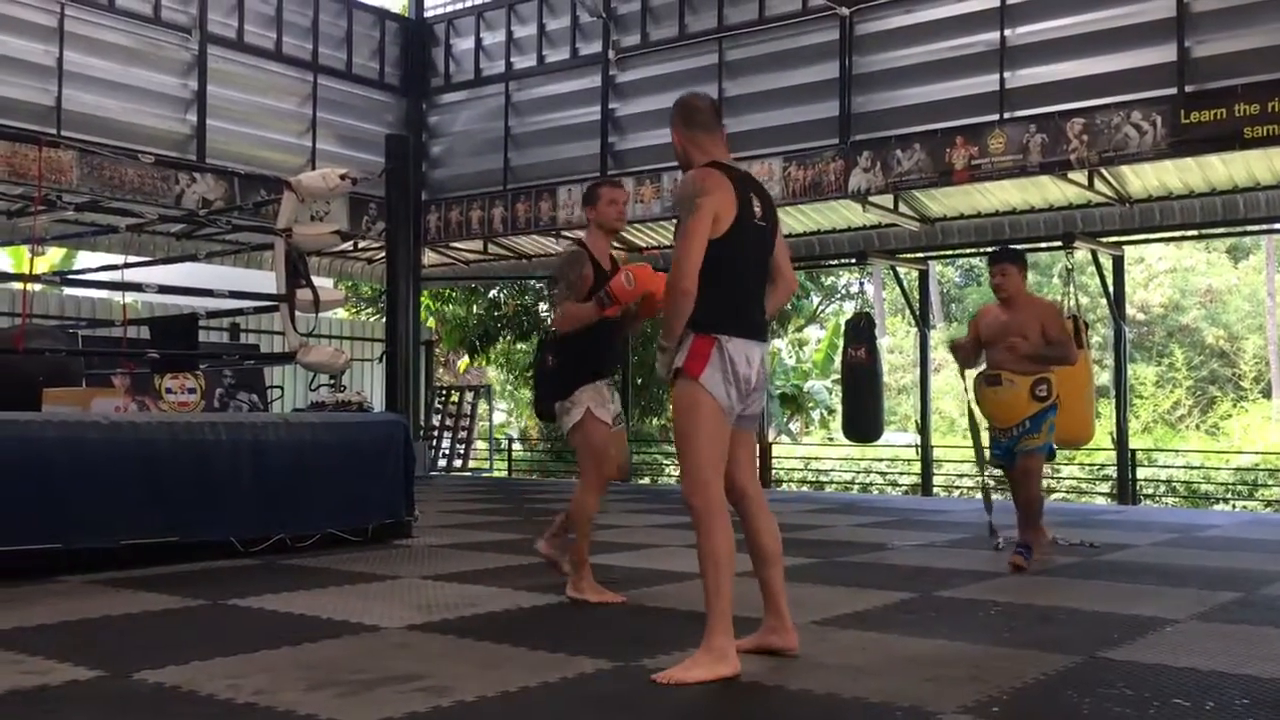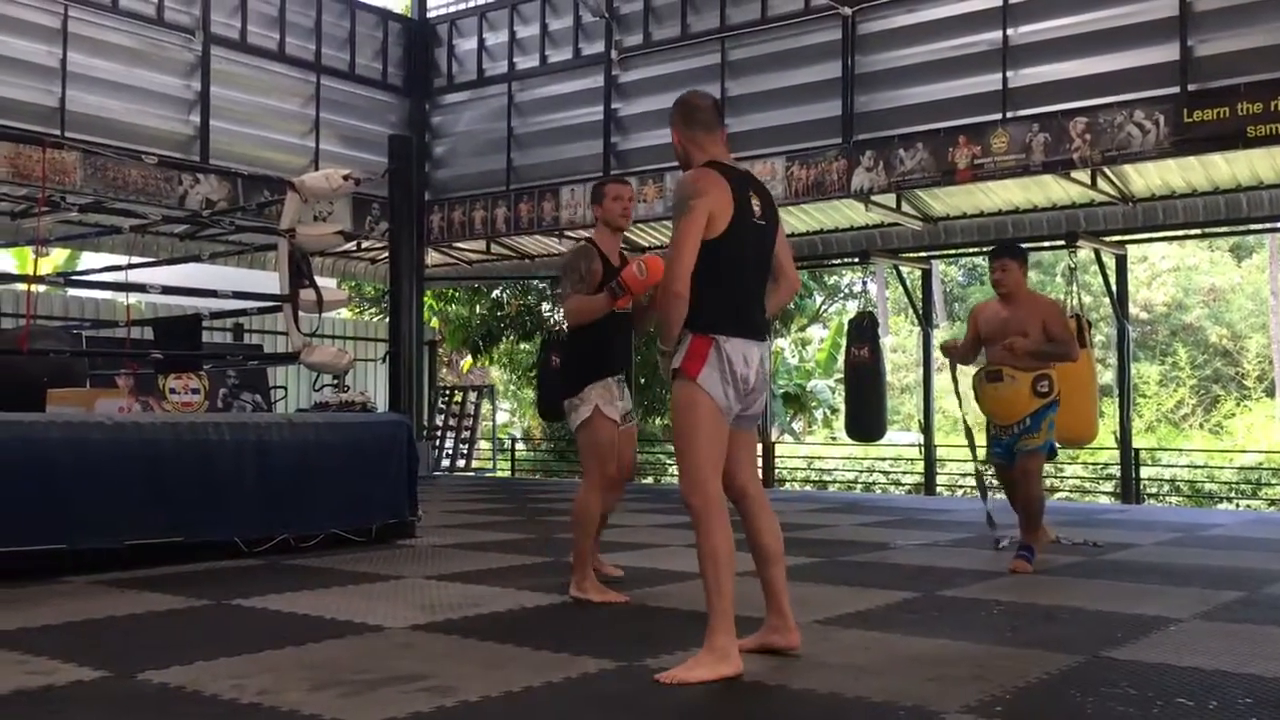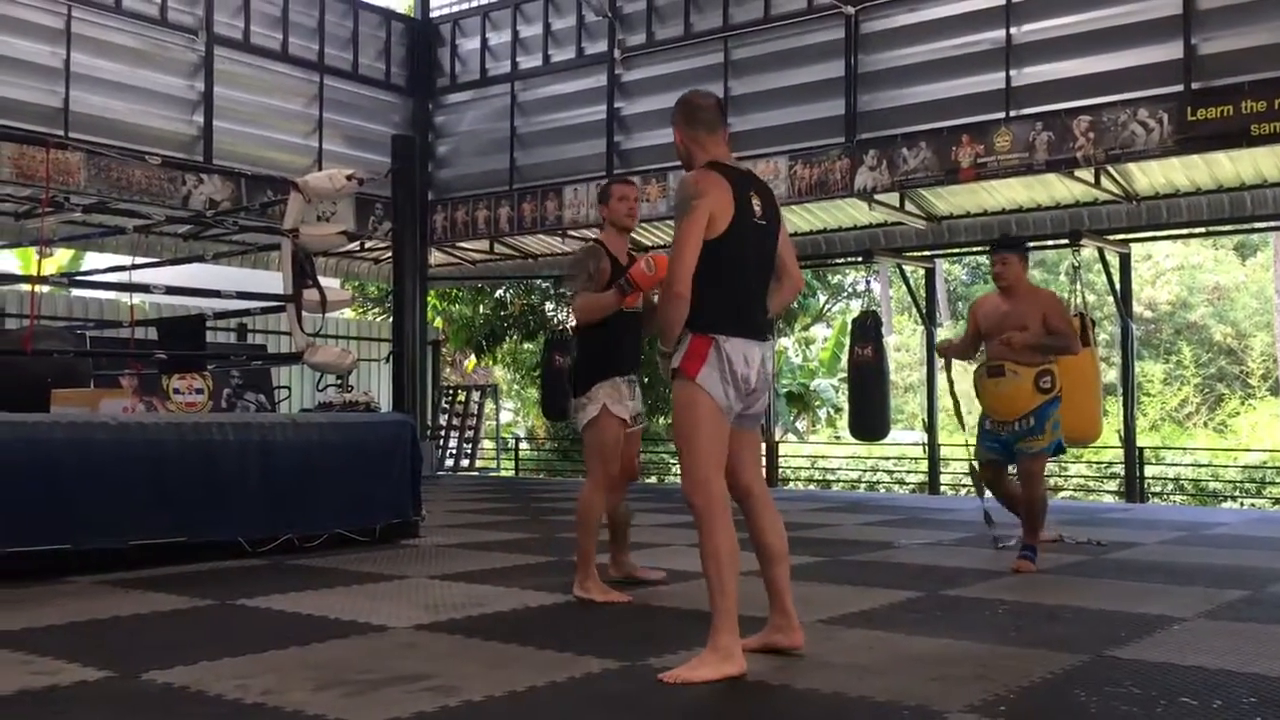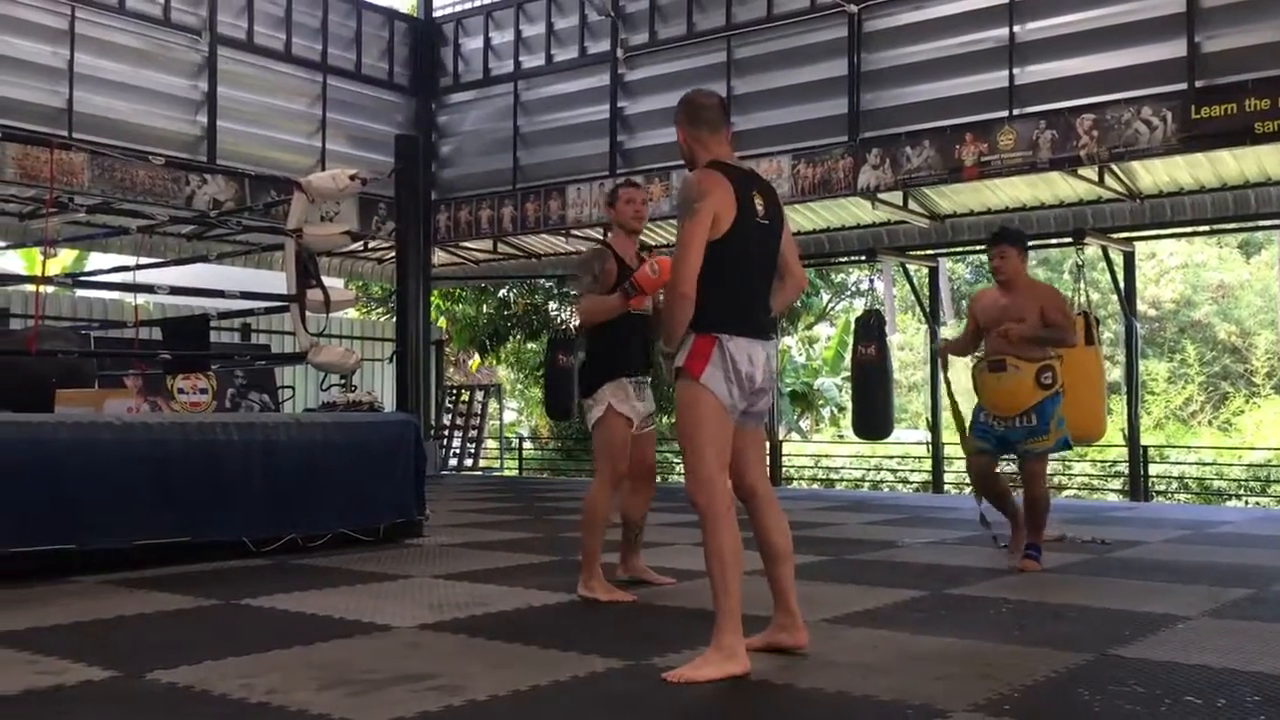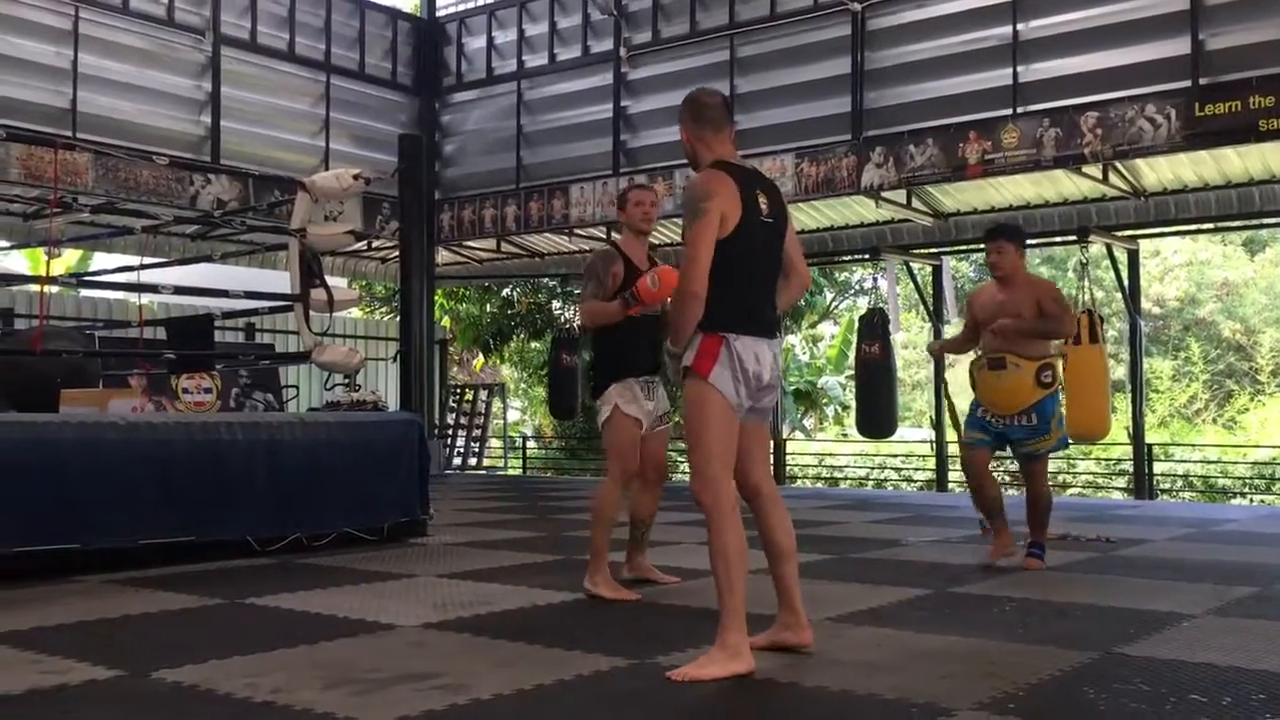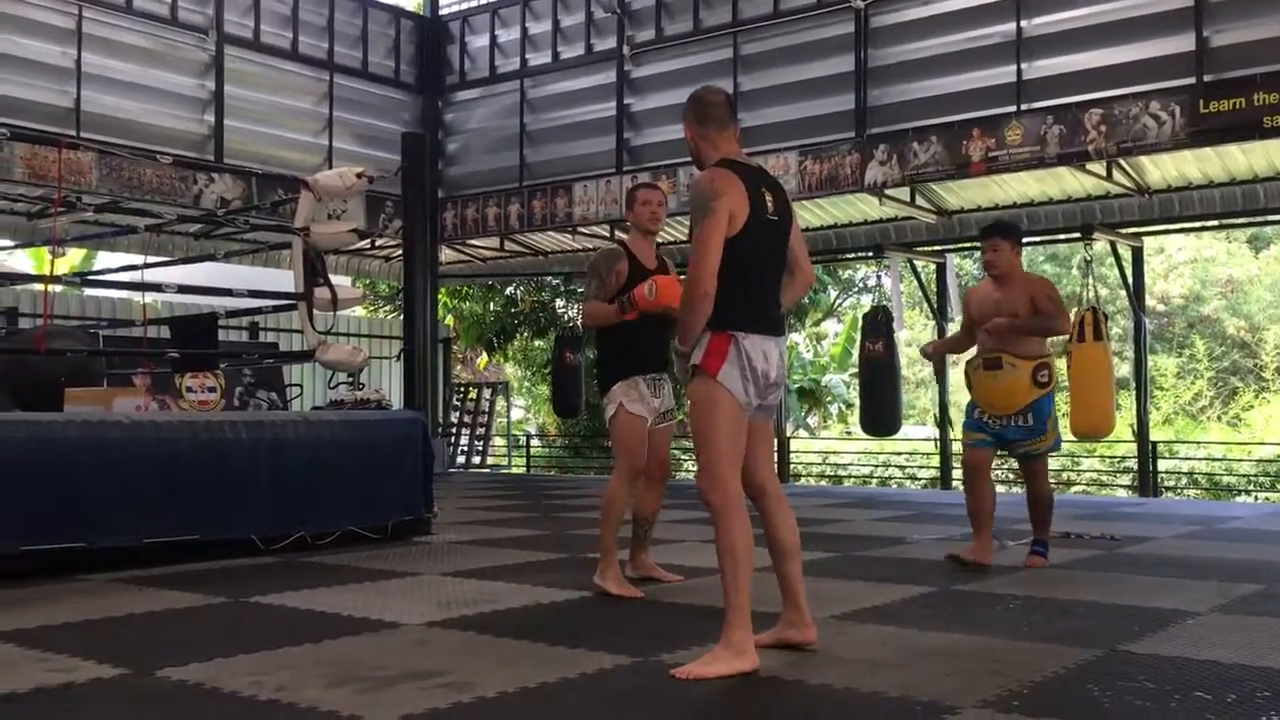
dt=0.1s
person 1, frame 1
left shoulder: (700, 184)
right shoulder: (756, 192)
left elbow: (683, 281)
right elbow: (785, 281)
left wrist: (667, 345)
left hip: (711, 350)
right hip: (751, 350)
left knee: (703, 495)
right knee: (744, 489)
left ankle: (719, 648)
right ankle: (777, 624)
person 1, frame 2
left shoulder: (698, 185)
right shoulder: (758, 192)
left elbow: (677, 284)
right elbow: (787, 280)
left wrist: (666, 345)
left hip: (710, 350)
right hip: (752, 352)
left knee: (703, 496)
right knee: (744, 489)
left ankle: (720, 648)
right ankle: (780, 623)
person 1, frame 3
left shoulder: (699, 185)
right shoulder: (760, 192)
left elbow: (678, 285)
right elbow: (790, 279)
left wrist: (667, 345)
left hip: (711, 349)
right hip: (755, 351)
left knee: (706, 495)
right knee: (749, 488)
left ankle: (725, 647)
right ankle: (784, 623)
person 1, frame 4
left shoulder: (701, 186)
right shoulder: (763, 191)
left elbow: (683, 285)
right elbow: (794, 278)
left wrist: (669, 346)
left hip: (714, 349)
right hip: (758, 351)
left knee: (709, 494)
right knee: (753, 486)
left ankle: (728, 647)
right ankle: (788, 622)
person 1, frame 5
left shoulder: (706, 186)
right shoulder: (766, 189)
left elbow: (694, 286)
right elbow: (798, 276)
left wrist: (676, 346)
left hip: (721, 348)
right hip: (763, 349)
left knee: (714, 493)
right knee: (757, 485)
left ankle: (732, 645)
right ankle: (792, 621)
person 1, frame 6
left shoulder: (713, 185)
right shoulder: (769, 187)
left elbow: (702, 284)
right elbow: (802, 272)
left wrist: (682, 346)
left hip: (727, 347)
right hip: (767, 346)
left knee: (722, 491)
right knee: (762, 484)
left ankle: (737, 643)
right ankle: (796, 618)
person 2, frame 1
left shoulder: (613, 263)
right shoulder: (575, 260)
right elbow: (562, 320)
right wrist: (609, 298)
left hip: (602, 382)
right hip: (579, 383)
left knee: (614, 469)
right knee: (597, 475)
left ankle: (554, 539)
right ankle: (580, 578)
person 2, frame 2
left shoulder: (623, 260)
right shoulder: (584, 256)
right elbow: (573, 313)
left wrist: (654, 301)
right wrist: (619, 288)
left hip: (615, 378)
right hip: (589, 380)
left knee: (622, 471)
right knee: (600, 475)
left ankle: (590, 552)
right ankle: (582, 578)
person 2, frame 3
left shoulder: (633, 259)
right shoulder: (592, 256)
right elbow: (582, 311)
right wrist: (629, 286)
left hip: (626, 378)
right hip: (598, 379)
left knee: (626, 473)
right knee: (604, 475)
left ankle: (620, 559)
right ankle: (586, 577)
person 2, frame 4
left shoulder: (645, 262)
right shoulder: (600, 258)
right elbow: (587, 313)
right wrist: (633, 290)
left hip: (639, 379)
right hip: (607, 380)
left knee: (643, 475)
right knee: (612, 474)
left ankle: (631, 561)
right ankle: (590, 577)
person 2, frame 5
left shoulder: (656, 264)
right shoulder: (606, 260)
right elbow: (588, 316)
right wrist: (633, 298)
left hip: (651, 380)
right hip: (617, 380)
left knee: (654, 473)
right knee: (623, 472)
left ankle: (636, 560)
right ankle: (597, 573)
person 2, frame 6
left shoulder: (666, 265)
right shoulder: (612, 258)
right elbow: (589, 315)
right wrist: (631, 303)
left hip: (660, 377)
right hip: (624, 377)
left knee: (658, 471)
right knee: (631, 467)
left ankle: (640, 559)
right ankle: (607, 567)
person 3, frame 1
left shoulder: (1045, 311)
right shoulder: (982, 316)
left elbow: (1070, 355)
right elbow: (970, 360)
left wrist: (1030, 349)
right wrist: (960, 350)
left hip: (1035, 405)
right hip: (999, 409)
left knee: (1028, 471)
right knee: (1015, 477)
left ankle: (1023, 546)
right ankle: (1037, 534)
person 3, frame 2
left shoulder: (1045, 307)
right shoulder: (981, 312)
left elbow: (1071, 351)
right elbow: (970, 352)
left wrist: (1030, 347)
right wrist: (953, 350)
left hip: (1035, 404)
right hip: (998, 407)
left knee: (1028, 472)
right knee: (1008, 478)
left ankle: (1026, 547)
right ankle: (1038, 529)
person 3, frame 3
left shoulder: (1046, 300)
right shoulder: (981, 306)
left elbow: (1073, 344)
right elbow: (969, 347)
left wrist: (1028, 340)
right wrist: (950, 348)
left hip: (1036, 400)
right hip: (996, 403)
left knee: (1031, 473)
right knee: (991, 474)
left ankle: (1029, 547)
right ankle: (1031, 524)
person 3, frame 4
left shoulder: (1044, 294)
right shoulder: (980, 300)
left elbow: (1070, 336)
right elbow: (970, 341)
left wrist: (1025, 333)
right wrist: (948, 347)
left hip: (1034, 397)
right hip: (992, 399)
left knee: (1033, 473)
right knee: (978, 468)
left ankle: (1032, 546)
right ankle: (1018, 524)
person 3, frame 5
left shoulder: (1041, 289)
right shoulder: (978, 296)
left elbow: (1067, 326)
right elbow: (969, 338)
left wrist: (1018, 325)
right wrist: (944, 346)
left hip: (1033, 395)
right hip: (990, 396)
left knee: (1034, 473)
right knee: (973, 463)
left ankle: (1036, 544)
right ankle: (1001, 535)
person 3, frame 6
left shoulder: (1037, 287)
right shoulder: (974, 295)
left elbow: (1062, 324)
right elbow: (966, 336)
left wrist: (1011, 325)
right wrist: (939, 346)
left hip: (1029, 396)
right hip: (986, 396)
left knee: (1034, 473)
right knee: (974, 465)
left ankle: (1039, 544)
right ankle: (982, 545)
